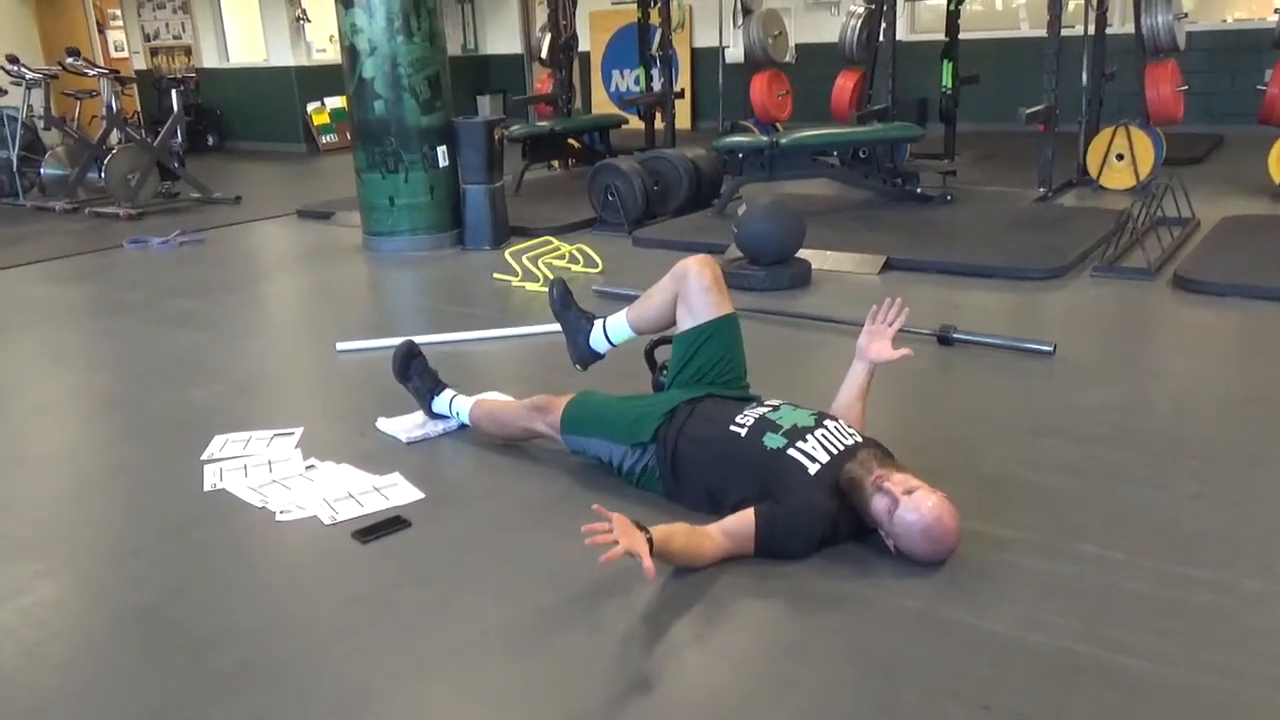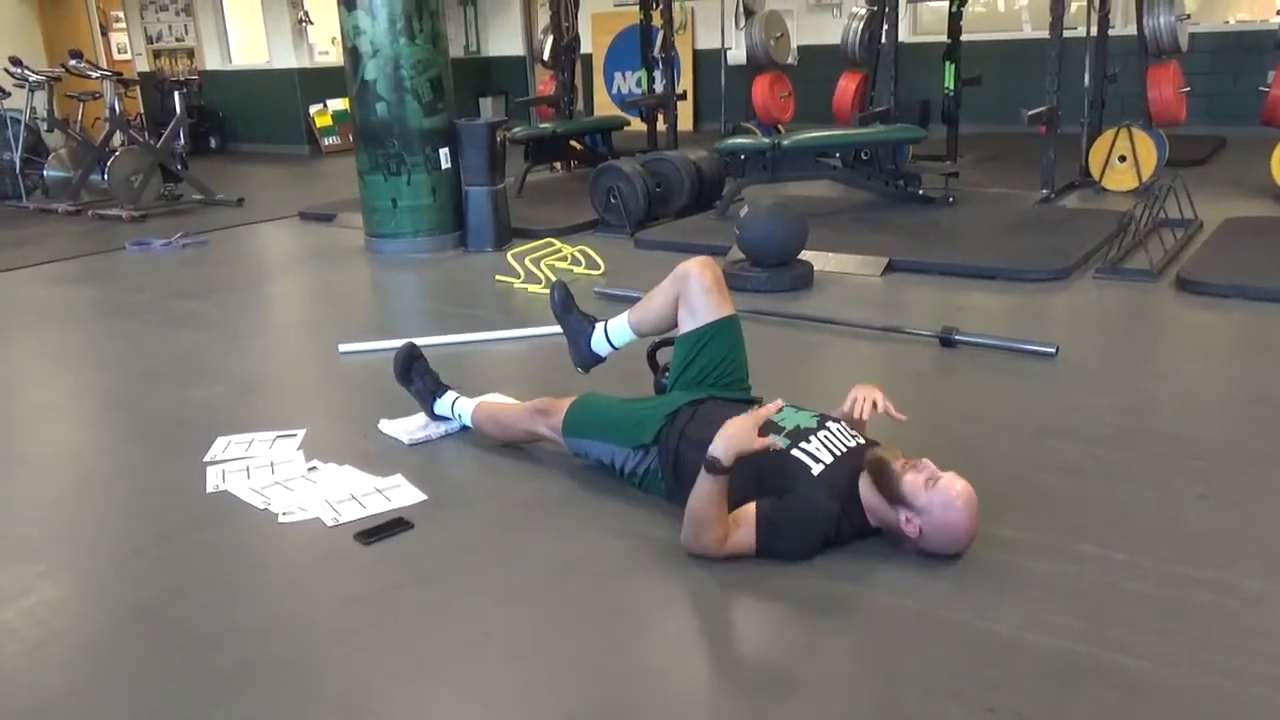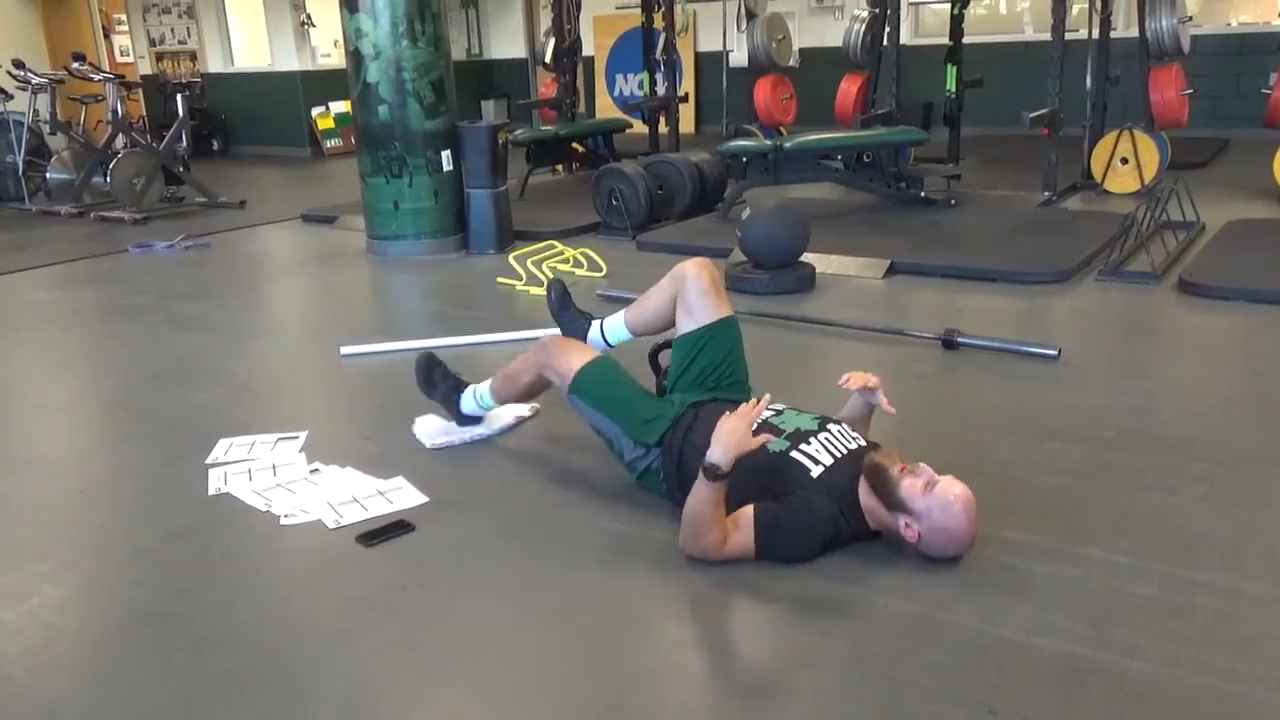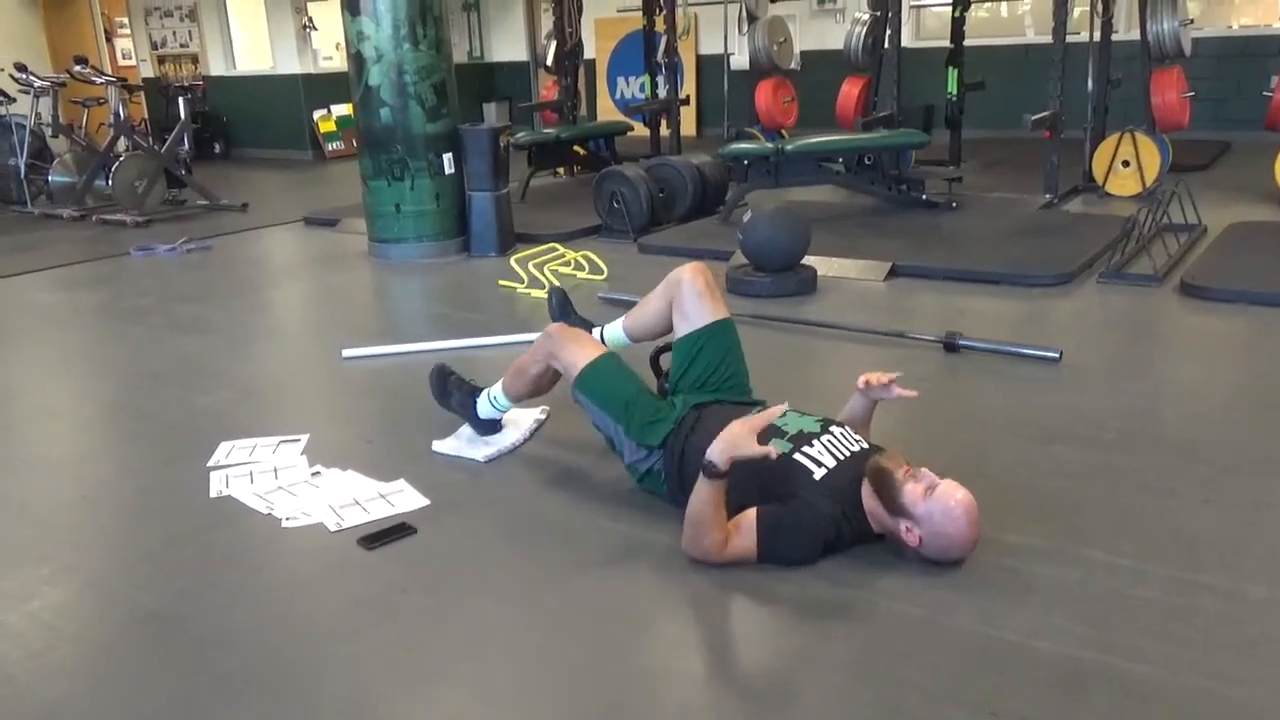
dt=0.5s
person 1, frame 1
left shoulder: (812, 516)
right shoulder: (877, 463)
left elbow: (710, 542)
left wrist: (645, 538)
right wrist: (863, 363)
left hip: (665, 440)
right hip: (723, 402)
left knee: (542, 412)
right knee: (697, 271)
left ankle: (448, 404)
right ankle: (595, 337)
person 1, frame 2
left shoulder: (818, 516)
right shoulder: (879, 467)
left elbow: (703, 541)
left wrist: (720, 456)
right wrist: (862, 399)
left hip: (669, 440)
right hip: (718, 401)
left knee: (542, 415)
right knee: (697, 273)
left ankle: (448, 405)
right ankle: (596, 340)
person 1, frame 3
left shoulder: (819, 520)
right shoulder: (877, 471)
left elbow: (701, 542)
left wrist: (719, 462)
right wrist: (865, 399)
left hip: (668, 441)
right hip: (720, 403)
left knee: (551, 352)
right knee: (695, 273)
left ankle: (469, 402)
right ankle: (595, 335)
person 1, frame 4
left shoulder: (820, 523)
right shoulder: (880, 472)
left elbow: (702, 545)
left wrist: (718, 459)
right wrist: (868, 397)
left hip: (670, 443)
right hip: (725, 406)
left knee: (555, 340)
right knee: (690, 277)
left ankle: (483, 408)
right ankle: (598, 340)
